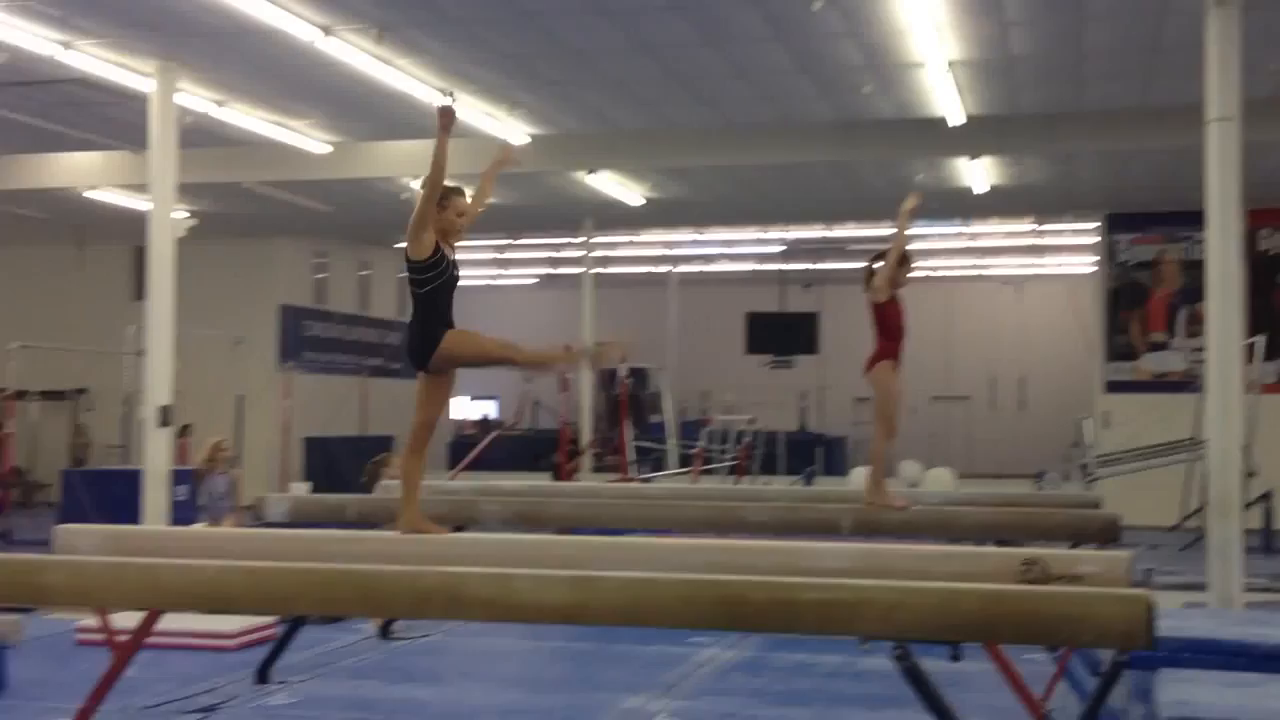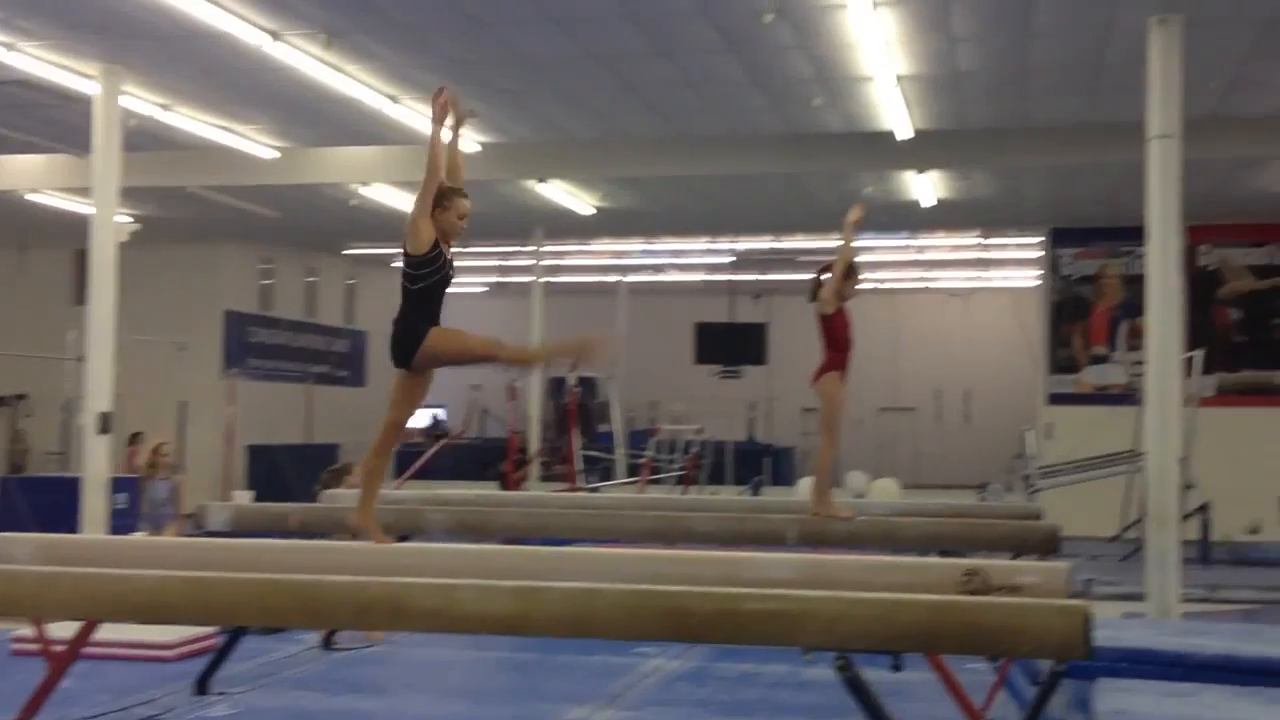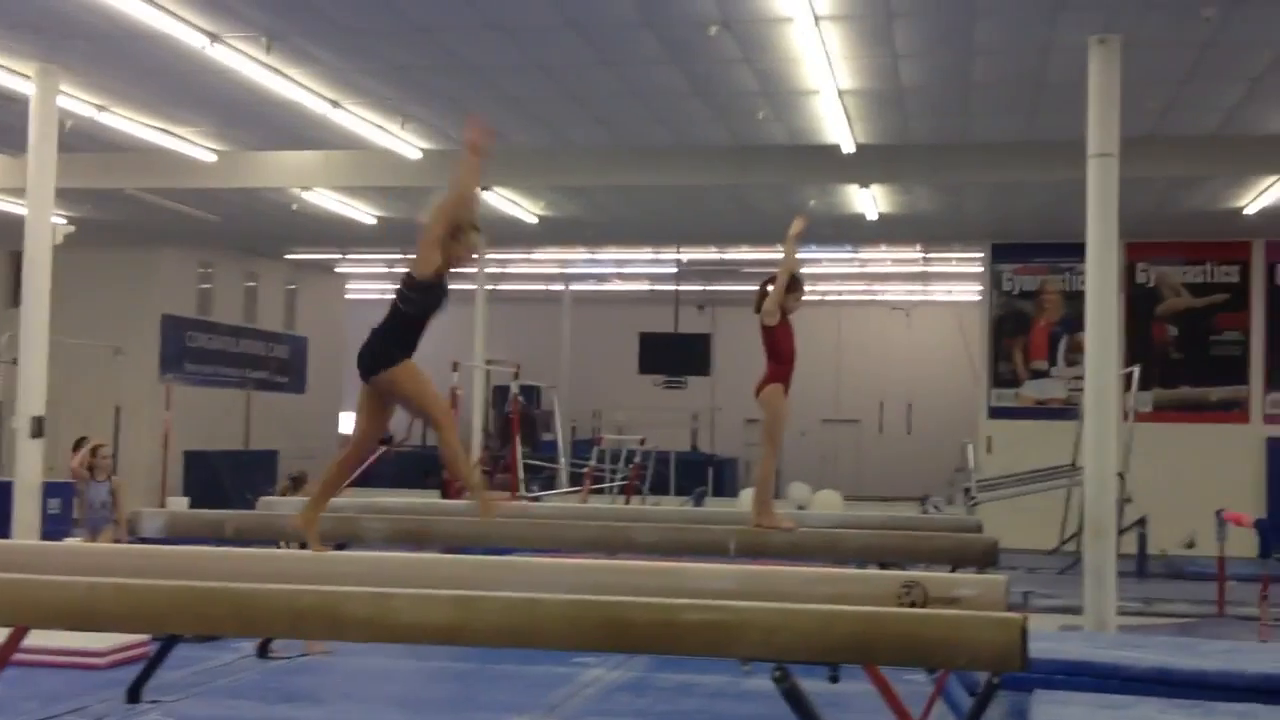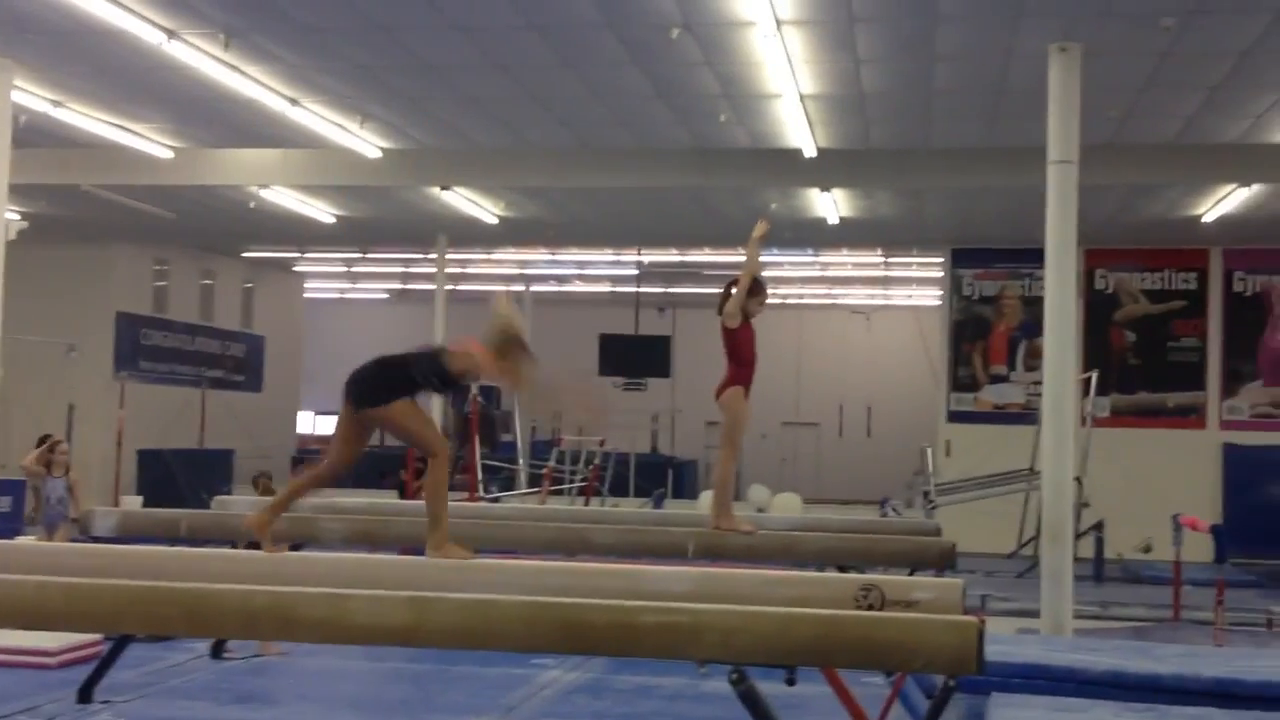
dt=0.2s
person 1, frame 1
left shoulder: (444, 248)
right shoulder: (421, 241)
left elbow: (475, 204)
right elbow: (432, 187)
left wrist: (495, 166)
right wrist: (442, 138)
left hip: (438, 346)
right hip: (431, 340)
left knee: (422, 431)
right knee: (510, 351)
left ankle: (409, 514)
person 1, frame 2
left shoulder: (440, 245)
right shoulder: (420, 236)
left elbow: (452, 181)
right elbow: (432, 180)
left wrist: (455, 128)
right wrist: (435, 126)
left hip: (419, 340)
right hip: (415, 334)
left knee: (392, 430)
right knee: (497, 351)
left ankle: (365, 513)
person 1, frame 3
left shoulder: (437, 271)
right shoulder: (428, 261)
left elbow: (465, 209)
right elbow: (452, 207)
left wrist: (475, 159)
right wrist: (471, 157)
left hip: (384, 358)
right hip: (382, 357)
left knee: (364, 445)
right knee: (443, 416)
left ankle: (310, 517)
right ankle: (477, 495)
person 1, frame 4
left shoulder: (461, 362)
right shoulder: (468, 359)
left hip: (366, 384)
right hip: (369, 384)
left knee: (335, 467)
right knee: (439, 454)
left ankle: (265, 520)
right ankle: (438, 541)
person 2, frame 1
left shoulder: (888, 293)
right shoulder: (879, 288)
left elbow: (897, 251)
right elbow: (895, 250)
left wrist: (906, 216)
right wrist: (904, 215)
left hip: (887, 364)
right hip: (882, 364)
left knee: (887, 429)
right knee: (884, 429)
left ankle: (876, 490)
right ankle: (877, 491)
person 2, frame 2
left shoulder: (835, 306)
right shoulder: (826, 300)
left elbow: (845, 263)
right elbow: (842, 262)
left wrist: (851, 227)
right wrist: (849, 226)
left hip: (834, 375)
right hip: (829, 375)
left knee: (829, 441)
right knee: (829, 440)
left ankle: (820, 501)
right ankle: (823, 502)
person 2, frame 3
left shoulder: (779, 318)
right shoulder: (770, 312)
left elbow: (789, 274)
right elbow: (785, 273)
left wrist: (794, 239)
right wrist: (792, 238)
left hip: (776, 387)
right hip: (773, 387)
left knee: (770, 453)
right knee: (771, 452)
left ankle: (761, 513)
right ankle: (765, 514)
person 2, frame 4
left shoulder: (741, 320)
right shoulder: (731, 313)
left elbow: (751, 275)
right elbow: (746, 275)
left wrist: (757, 242)
right wrist: (754, 240)
left hip: (736, 390)
right hip: (733, 389)
left knee: (728, 454)
right knee: (730, 453)
left ankle: (719, 515)
right ankle: (724, 516)
